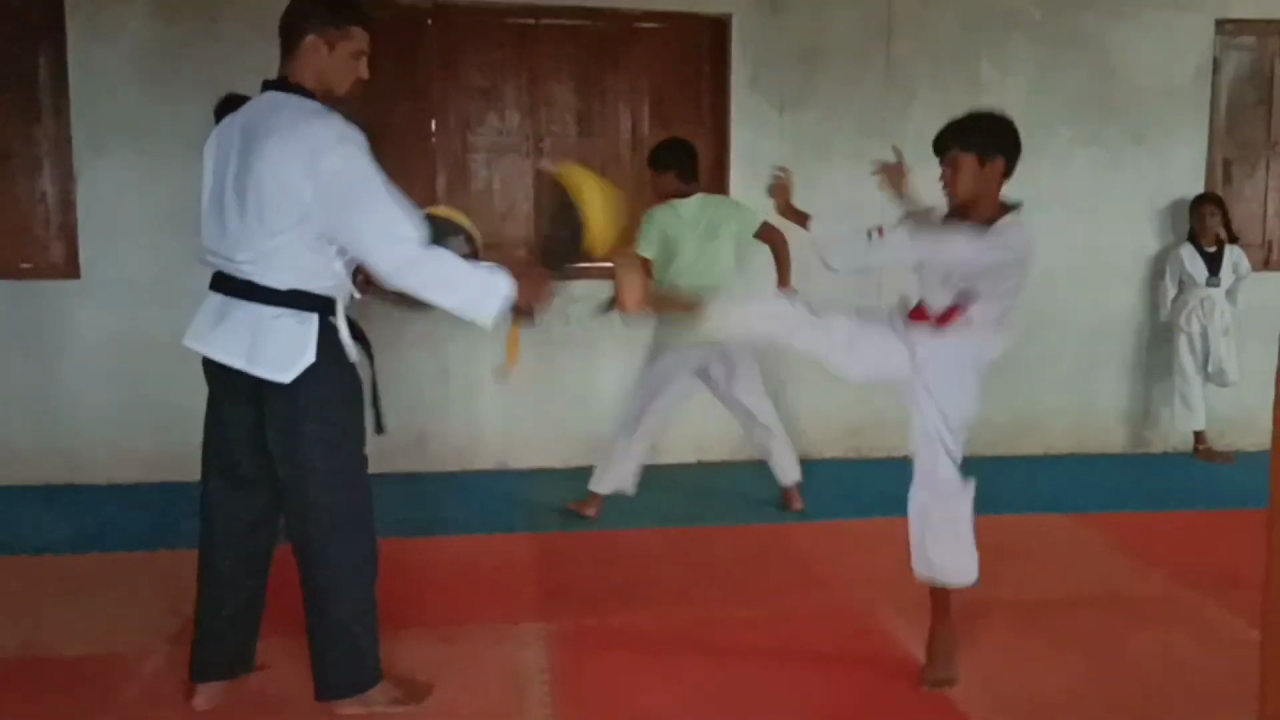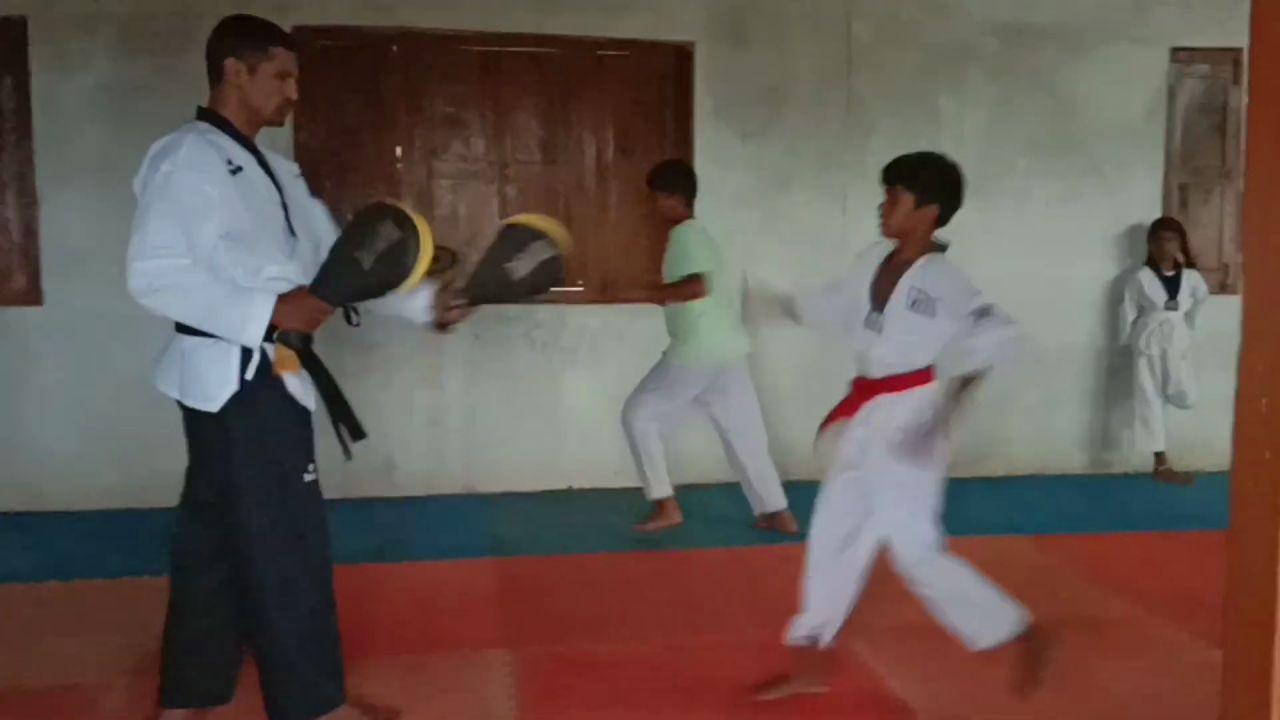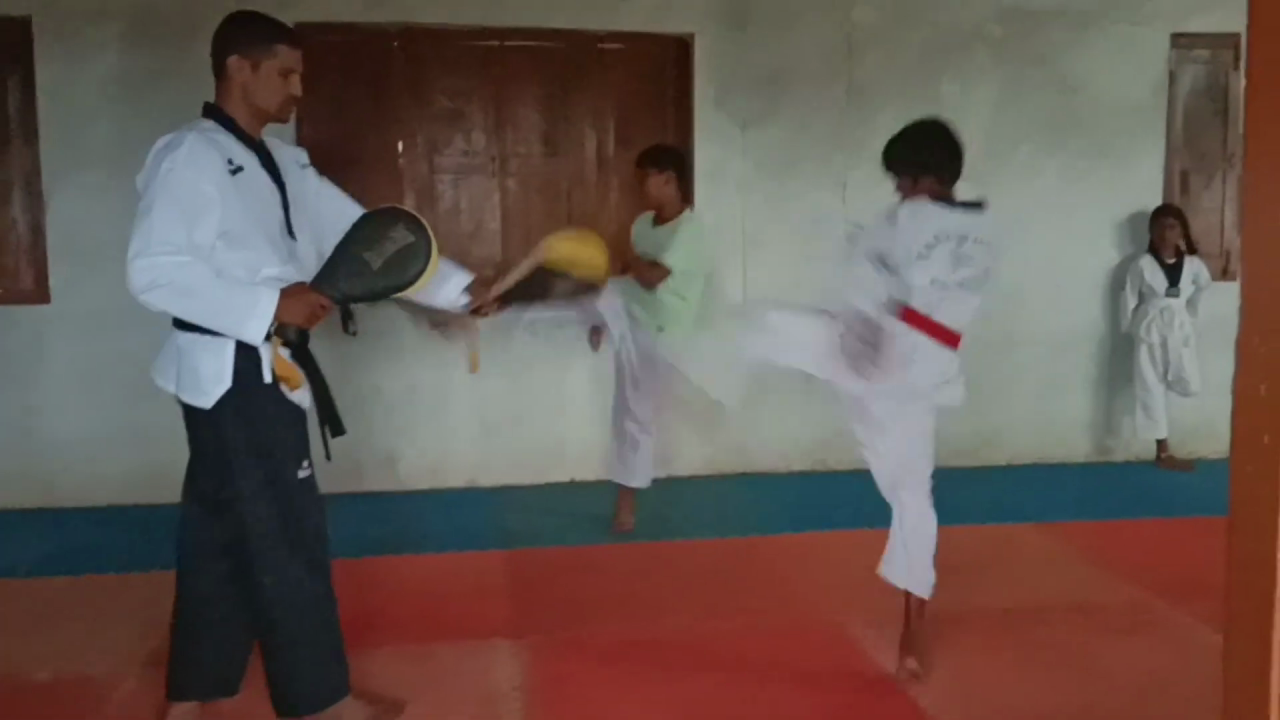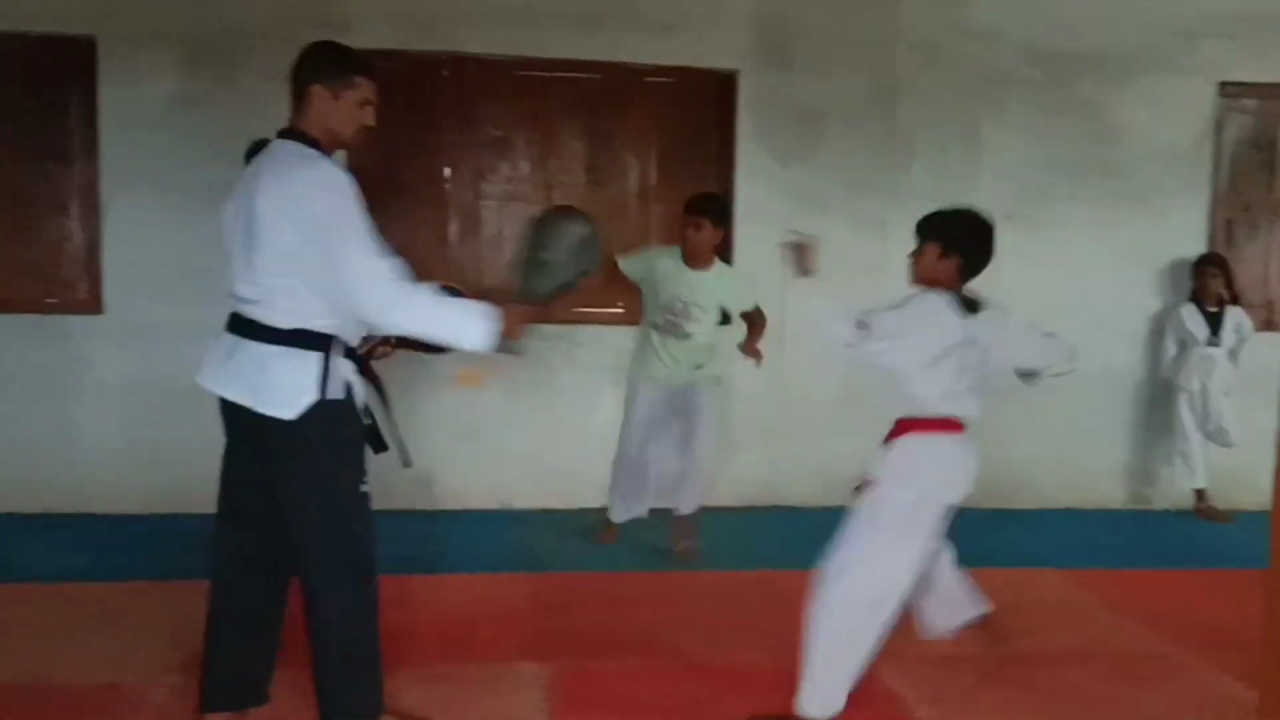
dt=0.4s
person 1, frame 1
left shoulder: (235, 128)
right shoulder: (321, 137)
right elbow: (397, 248)
right wrist: (505, 289)
left hip: (233, 331)
right hip: (297, 343)
left knee: (237, 504)
right knee: (333, 517)
person 1, frame 2
left shoulder: (268, 166)
right shoulder: (185, 159)
left elbow: (327, 254)
right elbow: (154, 275)
left wrist: (424, 300)
right wrist: (266, 311)
left hip: (254, 373)
right hip: (238, 374)
left knee: (216, 533)
right knee: (286, 539)
person 1, frame 3
left shoulder: (283, 162)
right shoulder: (189, 158)
right elbow: (153, 273)
right wrist: (268, 305)
left hip: (257, 368)
right hip: (232, 371)
left knee: (219, 526)
right knee: (284, 533)
person 1, frame 4
left shoulder: (265, 173)
right shoulder: (315, 180)
right elbow: (372, 290)
right wrist: (488, 322)
left hip: (253, 374)
right hip: (302, 383)
left knee: (251, 538)
right knee: (334, 549)
person 2, frame 1
left shoulder: (1011, 237)
right shoulder: (937, 222)
left elbow: (958, 257)
right elbow: (859, 253)
left wrist: (913, 205)
right wrist: (790, 212)
left hip: (951, 365)
right hip: (906, 344)
left knee: (939, 481)
right knee: (805, 326)
left ankle: (942, 623)
person 2, frame 2
left shoulder: (942, 279)
right shoulder: (875, 261)
left elbow: (984, 341)
right elbow: (831, 305)
left wrist: (946, 409)
right wrist: (779, 305)
left hip: (908, 418)
right hip: (865, 417)
left knee: (912, 546)
right knee: (836, 533)
left ankle: (1020, 635)
right ankle: (810, 660)
person 2, frame 3
left shoulder: (909, 216)
right shoulder: (980, 232)
left elbow: (863, 274)
left hip: (890, 350)
right hip: (935, 370)
left knee: (769, 328)
right knee: (910, 495)
right ankle: (915, 629)
person 2, frame 4
left shoulder: (925, 310)
right shoulder: (992, 322)
left elbow: (853, 337)
right elbow: (1057, 356)
right wrist: (1016, 367)
left hip: (918, 462)
right hip: (951, 457)
left knee: (851, 582)
right knee: (918, 553)
right ankle: (971, 616)
person 3, frame 1
left shoulder: (658, 218)
right shoulder: (729, 207)
left elbow: (638, 274)
right elbow: (776, 238)
left wrist: (625, 298)
right wrist: (785, 286)
left hip: (678, 337)
right hip: (725, 337)
left knee: (640, 417)
right knee: (758, 411)
left ankle: (597, 497)
right ankle: (792, 491)
person 3, frame 2
left shoulder: (683, 236)
right shoulder: (698, 234)
left elbow: (698, 287)
left wrist: (652, 294)
right wrist: (665, 294)
left hip: (696, 353)
right hip: (727, 350)
left knee: (639, 415)
right knee: (743, 433)
left ankle: (666, 505)
right ankle: (778, 513)
person 3, frame 3
left shoulder: (688, 230)
right shoulder: (643, 222)
left elbow: (652, 279)
left wrist: (623, 255)
left hip: (656, 331)
right hip: (627, 310)
left knee: (634, 413)
left ankle: (627, 496)
person 3, frame 4
left shoulder: (726, 281)
right shoulder: (656, 259)
left elbow: (755, 316)
right elbow: (615, 270)
left wrist: (751, 341)
left hip: (696, 376)
right hip: (651, 373)
left knee: (699, 444)
right knee: (632, 449)
left ankle: (685, 515)
right ankle: (618, 516)
person 4, frame 1
left shoulder: (1232, 253)
right shoulder: (1182, 254)
left elbow: (1243, 277)
right elbow: (1168, 289)
left wrist: (1228, 306)
right wrist: (1170, 319)
left hip: (1219, 320)
right hip: (1190, 321)
left knee: (1226, 377)
right knee: (1190, 379)
right ankle: (1201, 443)
person 4, frame 2
left shoulder: (1190, 277)
right shoulder: (1140, 277)
left elbow: (1200, 301)
right elbow: (1127, 312)
left wrist: (1185, 327)
right wrist: (1129, 342)
left hip: (1178, 343)
right hip: (1149, 344)
left knee: (1185, 398)
right knee: (1150, 401)
right ankle: (1161, 464)
person 4, frame 3
left shoulder: (1192, 264)
right shoulder: (1142, 265)
left elbow: (1203, 287)
right elbow: (1129, 300)
left wrist: (1188, 315)
right wrist: (1131, 329)
left hip: (1180, 331)
right hip: (1151, 331)
left knee: (1188, 386)
right knee: (1151, 388)
right ankle: (1163, 451)
person 4, frame 4
left shoulder: (1235, 314)
right shoulder: (1184, 313)
left elbow: (1244, 338)
right elbow: (1169, 348)
left wrist: (1230, 366)
right wrist: (1173, 377)
left hip: (1219, 381)
right hip: (1191, 380)
left knee: (1226, 437)
right knee: (1191, 437)
right ankle: (1202, 500)
